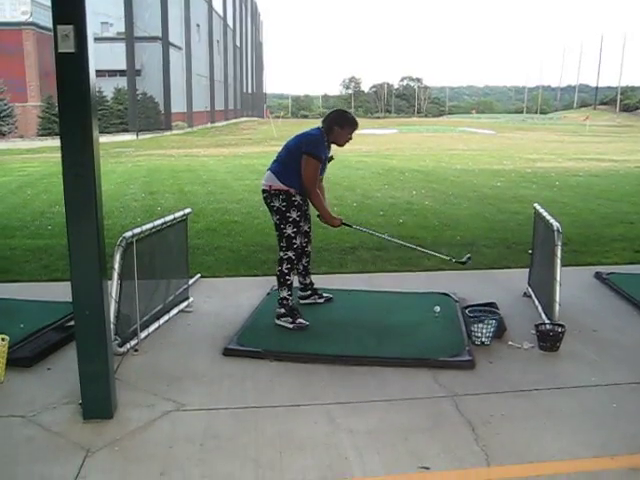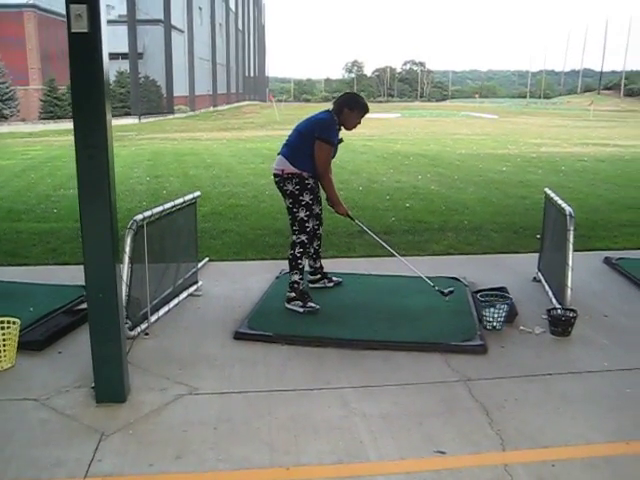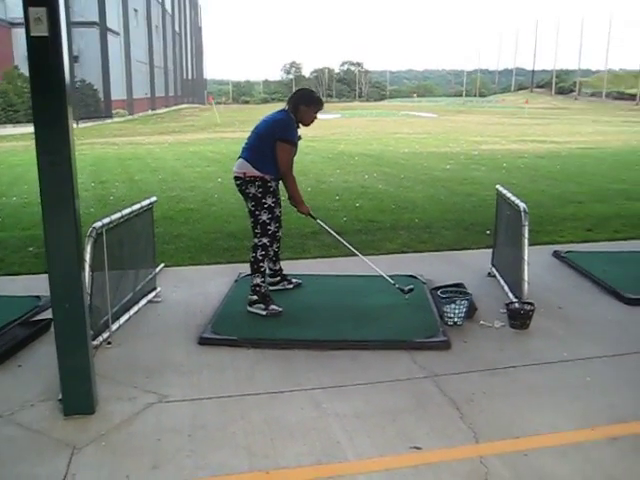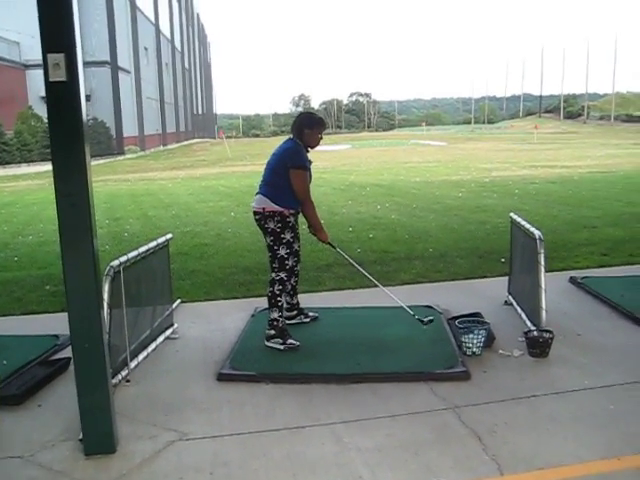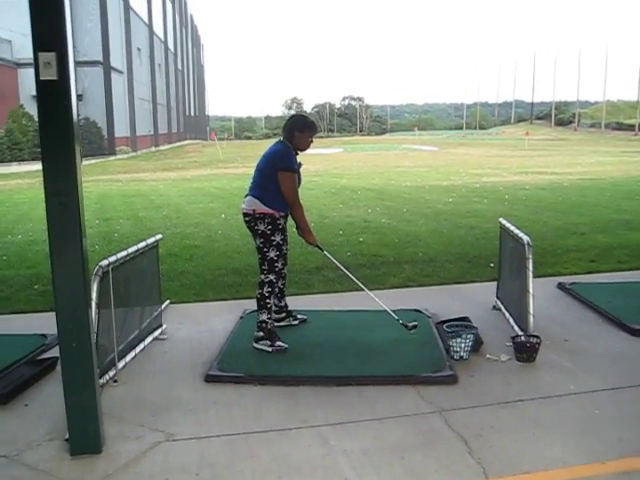
dt=1s
person 1, frame 1
left shoulder: (322, 142)
right shoulder: (315, 143)
left elbow: (317, 183)
right elbow: (310, 187)
left wrist: (325, 210)
right wrist: (328, 216)
left hip: (293, 191)
right hip: (279, 192)
left knee: (303, 241)
right knee: (290, 247)
left ankle: (306, 291)
right ankle: (284, 309)
person 1, frame 2
left shoulder: (328, 122)
right shoulder: (327, 126)
left elbow: (323, 168)
right elbow: (323, 171)
left wrist: (331, 196)
right wrist: (337, 202)
left hip: (302, 175)
right hip: (291, 175)
left knee: (314, 224)
right knee: (302, 230)
left ankle: (316, 275)
right ankle: (295, 293)
person 1, frame 3
left shoulder: (283, 120)
right shoulder: (286, 125)
left elbow: (280, 168)
right elbow: (286, 171)
left wrist: (293, 196)
right wrist: (299, 202)
left hip: (260, 177)
right hip: (253, 178)
left knee: (274, 228)
right knee: (264, 233)
left ankle: (275, 276)
right ankle: (257, 295)
person 1, frame 4
left shoulder: (292, 148)
right shoulder: (296, 153)
left elbow: (297, 196)
right elbow: (304, 198)
left wrist: (311, 223)
right wrist: (319, 228)
left hip: (281, 212)
right hip: (273, 214)
left knee: (292, 262)
right knee: (281, 268)
left ankle: (292, 310)
right ankle: (274, 330)
person 1, frame 5
left shoulder: (283, 151)
right shoulder: (284, 156)
left elbow: (287, 198)
right elbow: (292, 200)
left wrist: (300, 226)
right wrist: (307, 231)
left hip: (270, 215)
right hip: (263, 216)
left knee: (279, 264)
right knee: (270, 270)
left ankle: (280, 312)
right ankle: (263, 332)
